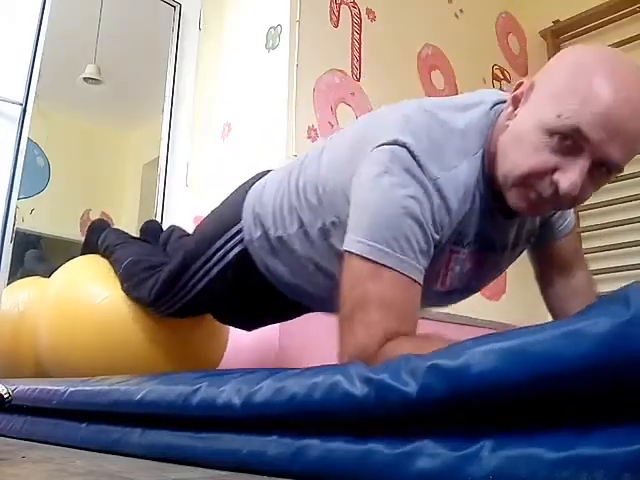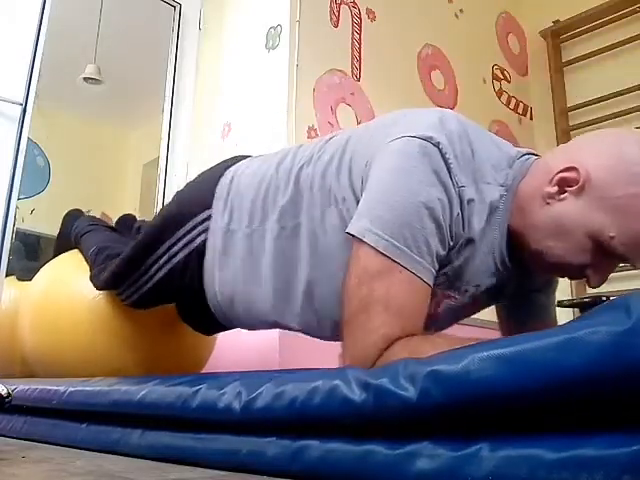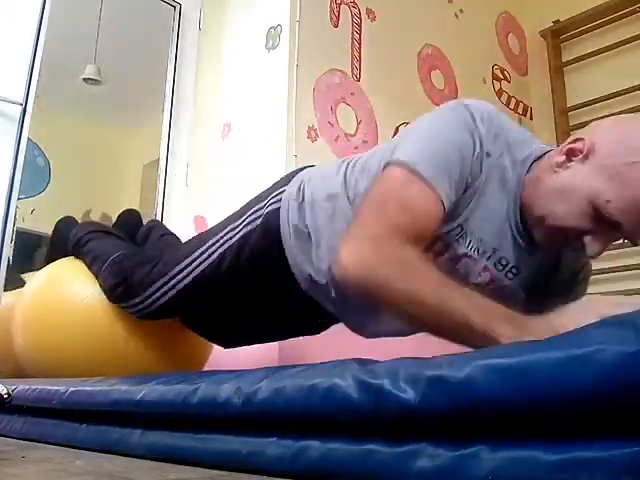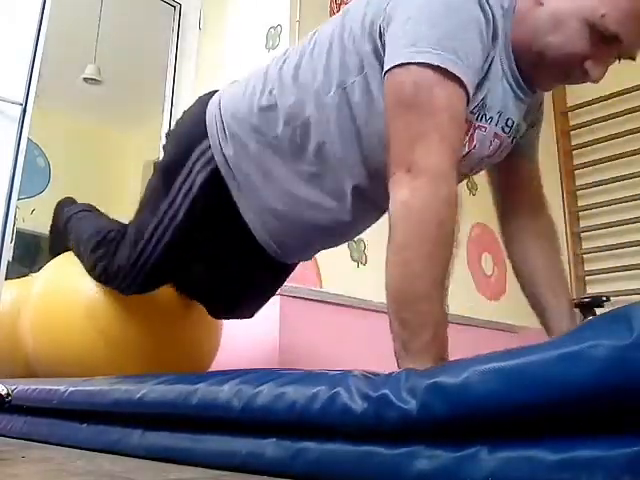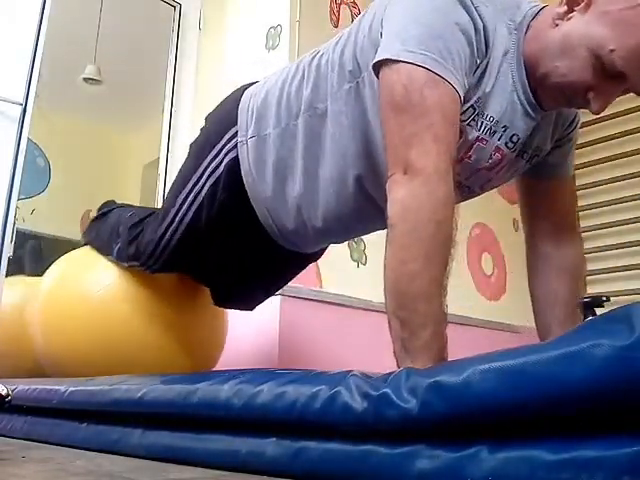
dt=1s
person 1, frame 1
left shoulder: (546, 176)
right shoulder: (413, 158)
left elbow: (566, 273)
right elbow: (368, 355)
right hip: (261, 239)
left knee: (228, 313)
right knee: (157, 291)
left ankle: (166, 240)
right ankle: (109, 240)
person 1, frame 2
left shoulder: (534, 240)
right shoulder: (434, 159)
right elbow: (370, 360)
right hip: (222, 219)
left knee: (193, 316)
right knee: (123, 279)
left ankle: (131, 233)
right ankle: (84, 232)
person 1, frame 3
left shoulder: (565, 264)
right shoulder: (473, 134)
right elbow: (363, 260)
right wrist: (524, 331)
right hip: (293, 228)
left knee: (204, 322)
right knee: (144, 290)
left ankle: (148, 234)
right ankle: (83, 238)
person 1, frame 4
left shoulder: (528, 96)
left elbow: (526, 220)
right elbow: (422, 184)
right wrist: (423, 379)
right hip: (230, 149)
left knee: (221, 301)
right knee: (128, 269)
right ankle: (75, 223)
person 1, frame 5
left shoulder: (559, 114)
left elbow: (555, 240)
right elbow: (419, 181)
right wrist: (423, 378)
right hip: (254, 150)
left knee: (224, 291)
right knee: (158, 251)
left ankle: (121, 228)
right ankle: (111, 227)
